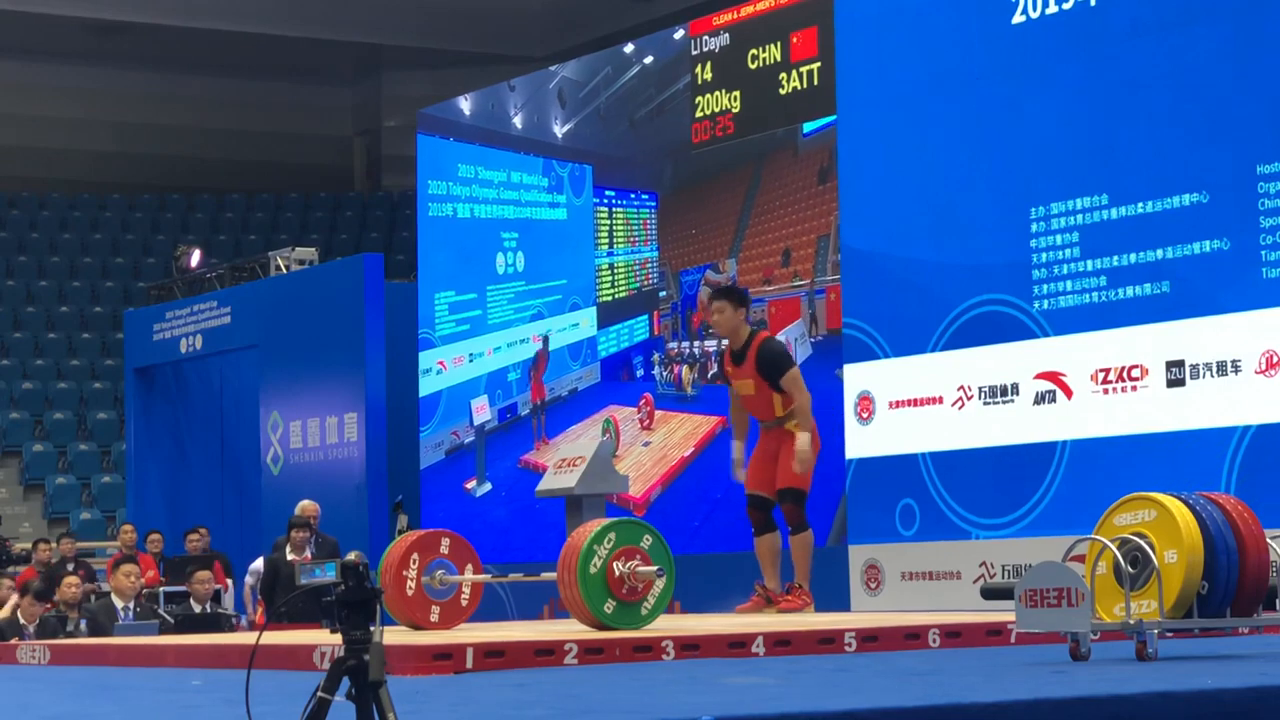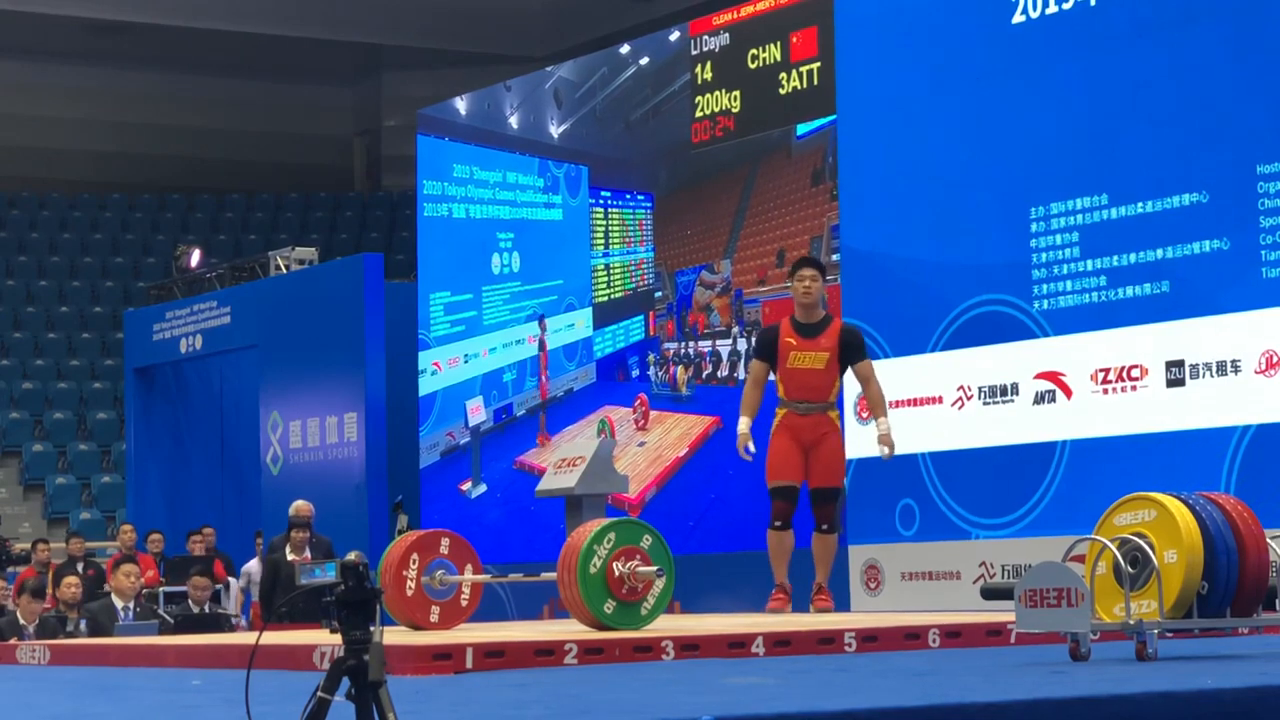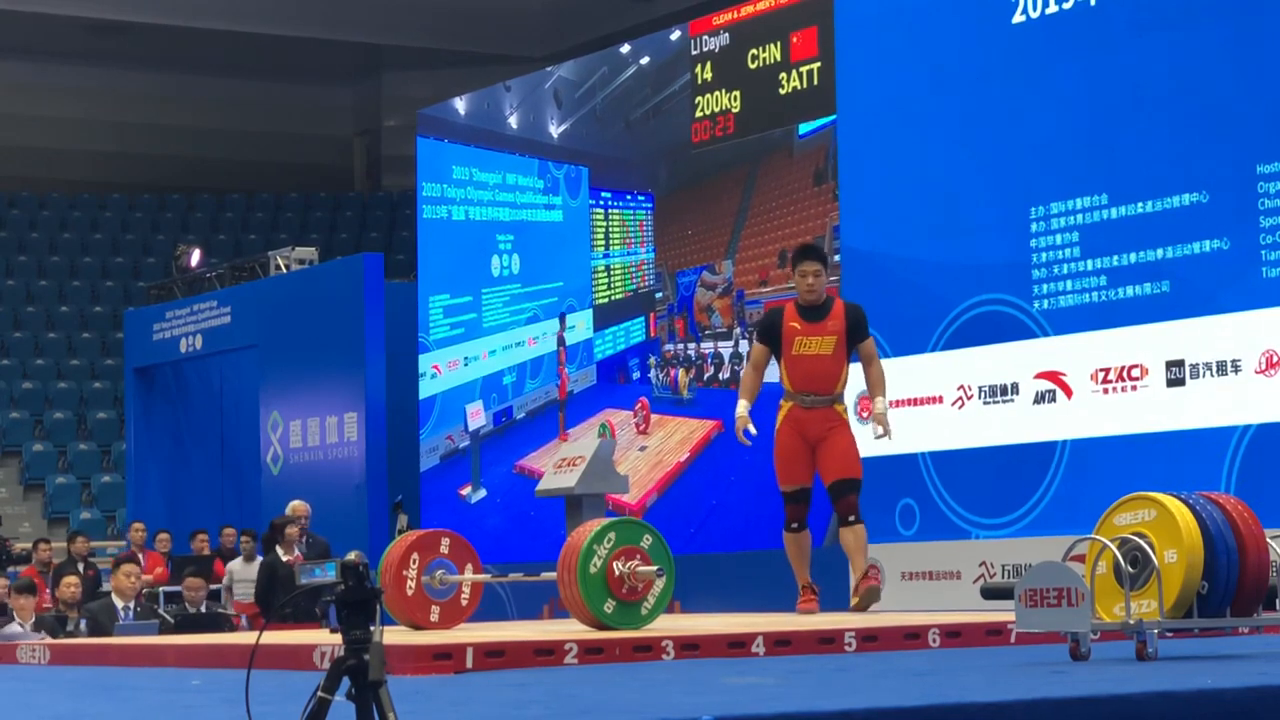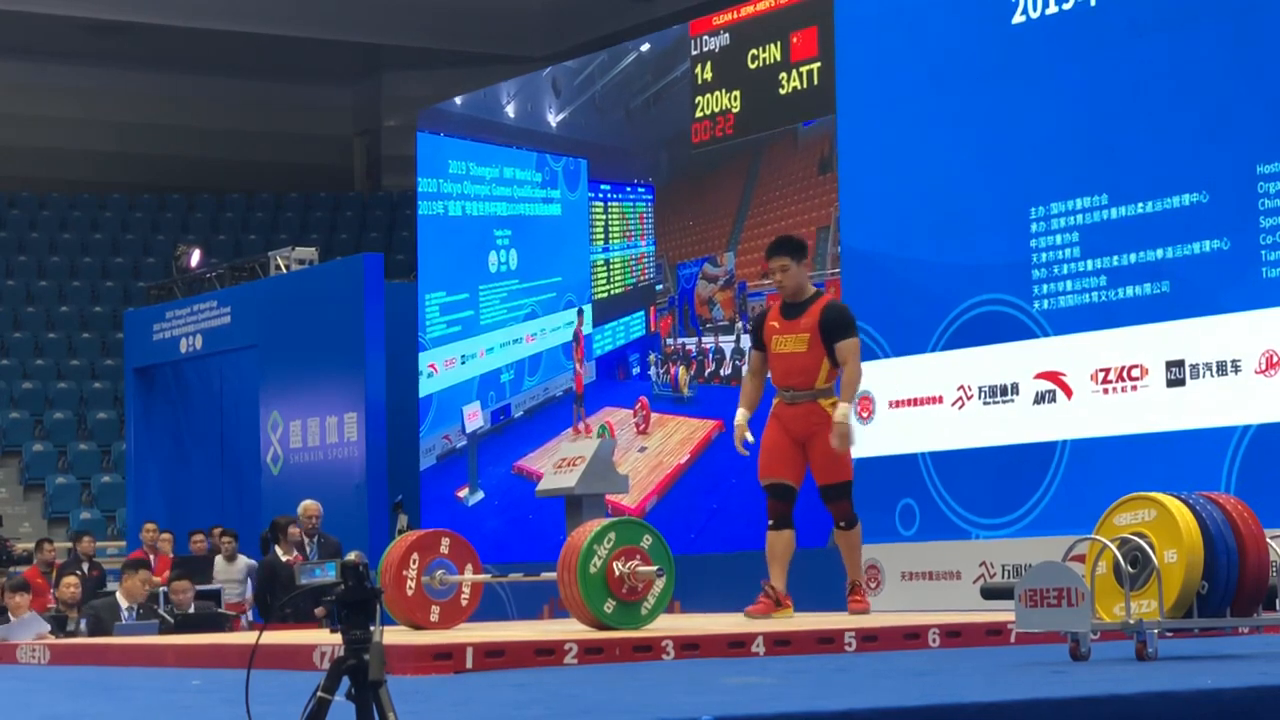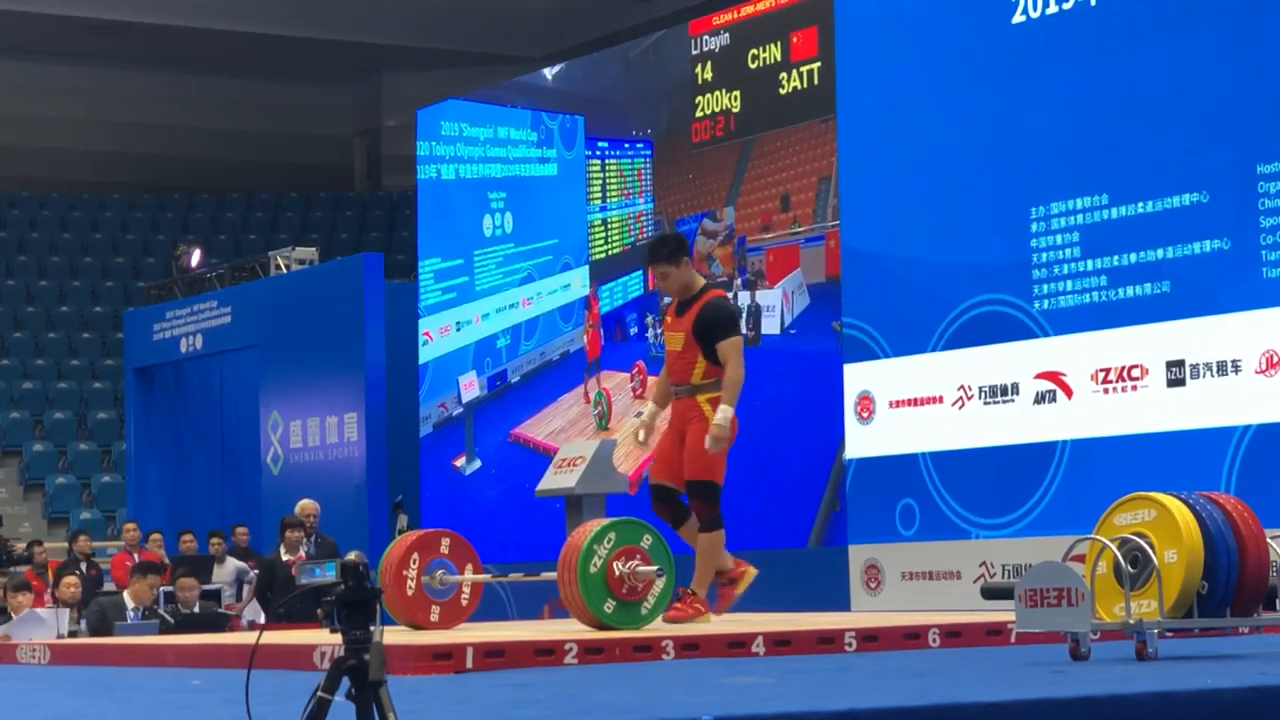
dt=1s
person 1, frame 1
left shoulder: (770, 349)
right shoulder: (727, 357)
left elbow: (799, 394)
right elbow: (737, 407)
left wrist: (801, 439)
right wrist: (738, 452)
left hip: (794, 433)
right hip: (769, 435)
left knee: (791, 506)
right knee: (757, 509)
left ankle: (801, 589)
right ankle: (772, 591)
person 1, frame 2
left shoulder: (845, 334)
right shoulder: (772, 335)
left elbow: (868, 382)
right elbow: (755, 382)
left wrist: (882, 426)
right wrist: (744, 425)
left hip: (826, 426)
right hip: (787, 426)
left knee: (825, 511)
right knee: (781, 507)
left ankle: (820, 588)
right ankle: (780, 587)
person 1, frame 3
left shoulder: (850, 314)
right shoulder: (776, 319)
left elbow: (871, 362)
right elbow: (755, 366)
left wrist: (879, 405)
right wrist: (743, 408)
left hip: (833, 418)
right hip: (792, 419)
left knee: (847, 501)
right knee: (795, 508)
left ankle: (863, 579)
right ankle: (806, 588)
person 1, frame 4
left shoulder: (832, 312)
right shoulder: (766, 319)
left elbow: (852, 366)
right elbow: (755, 372)
left wrist: (843, 412)
right wrist: (742, 417)
left hip: (820, 414)
right hip: (781, 414)
left knee: (839, 503)
right knee: (777, 505)
left ankle: (855, 585)
right ankle: (777, 594)
person 1, frame 5
left shoulder: (717, 307)
right shoulder: (675, 309)
left elbow: (735, 366)
left wrist: (723, 416)
right wrist: (651, 412)
left hip: (707, 411)
right hip: (680, 410)
left knee: (704, 502)
right knee: (662, 498)
left ankle: (697, 595)
right ankle: (731, 569)
